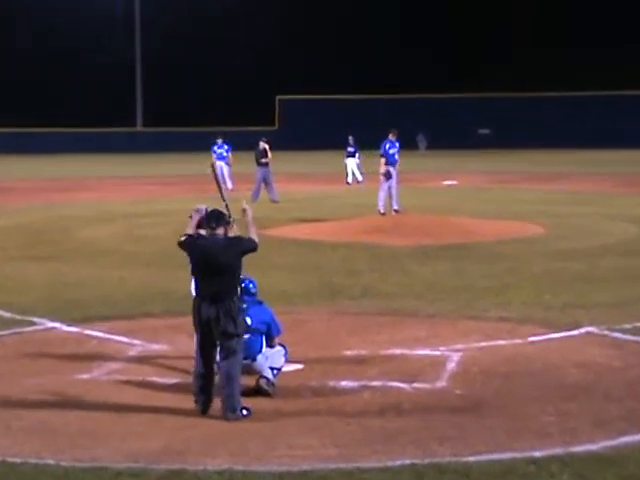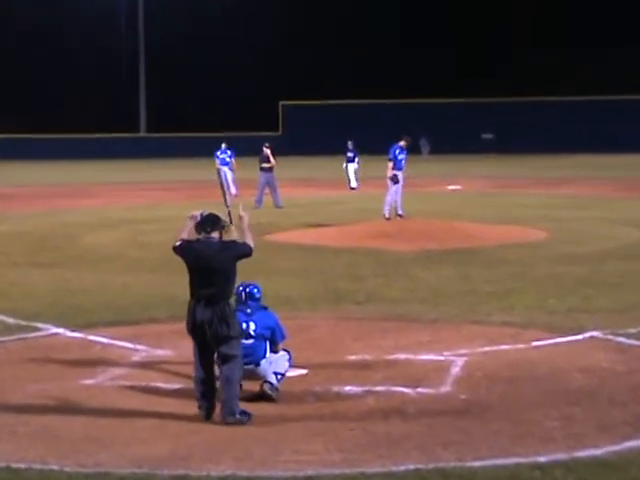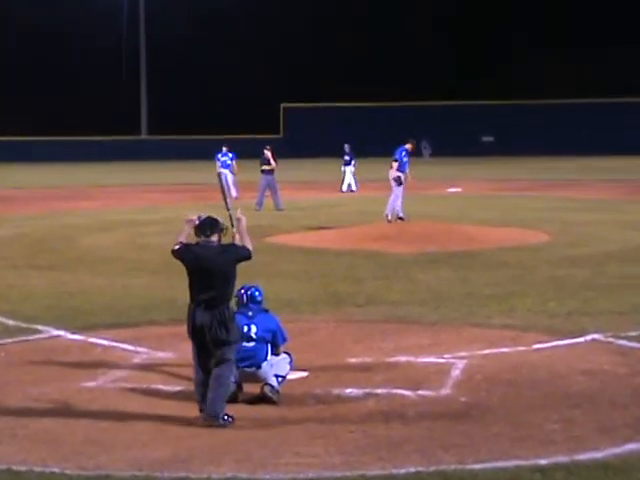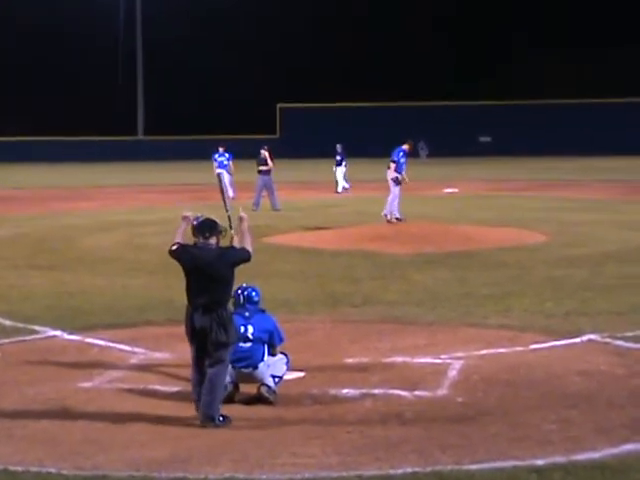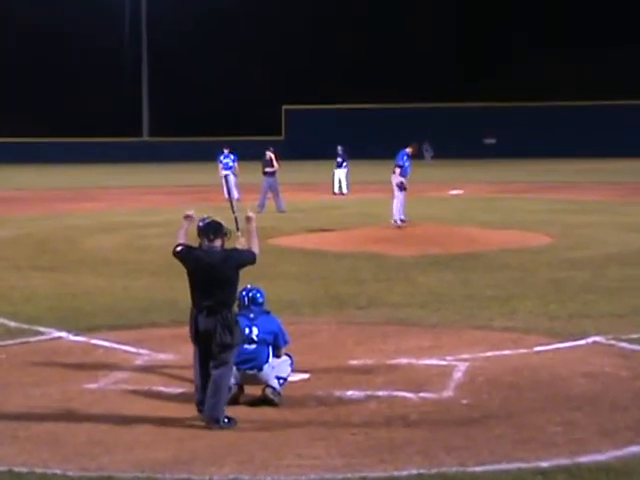
dt=0.3s
person 1, frame 1
left shoulder: (197, 245)
right shoulder: (235, 245)
left elbow: (184, 238)
right elbow: (254, 242)
left wrist: (195, 217)
right wrist: (248, 217)
left hip: (202, 307)
right hip: (226, 308)
left knee: (203, 356)
right knee: (230, 357)
left ankle: (202, 403)
right ankle: (232, 408)
person 1, frame 2
left shoulder: (192, 249)
right shoulder: (229, 249)
left elbow: (179, 244)
right elbow: (249, 247)
left wrist: (191, 222)
right wrist: (244, 223)
left hip: (197, 311)
right hip: (220, 311)
left knee: (202, 361)
right knee: (230, 361)
left ankle: (205, 408)
right ankle: (231, 412)
person 1, frame 3
left shoulder: (191, 253)
right shoulder: (229, 252)
left elbow: (177, 247)
right elbow: (248, 250)
left wrist: (188, 226)
right wrist: (242, 226)
left hip: (196, 314)
right hip: (219, 315)
left knee: (201, 364)
right knee: (223, 364)
left ankle: (205, 410)
right ankle: (214, 413)
person 1, frame 4
left shoulder: (188, 254)
right shoulder: (227, 255)
left elbow: (175, 247)
right elbow: (247, 252)
left wrist: (184, 224)
right wrist: (243, 225)
left hip: (194, 316)
right hip: (217, 318)
left knee: (199, 364)
right knee: (217, 365)
left ankle: (202, 408)
right ankle: (209, 414)
person 1, frame 5
left shoulder: (192, 256)
right shoulder: (232, 257)
left elbow: (179, 247)
right elbow: (253, 254)
left wrist: (186, 223)
right wrist: (251, 226)
left hip: (199, 318)
right hip: (222, 320)
left knee: (202, 365)
right knee: (221, 367)
left ankle: (204, 408)
right ankle: (215, 416)
